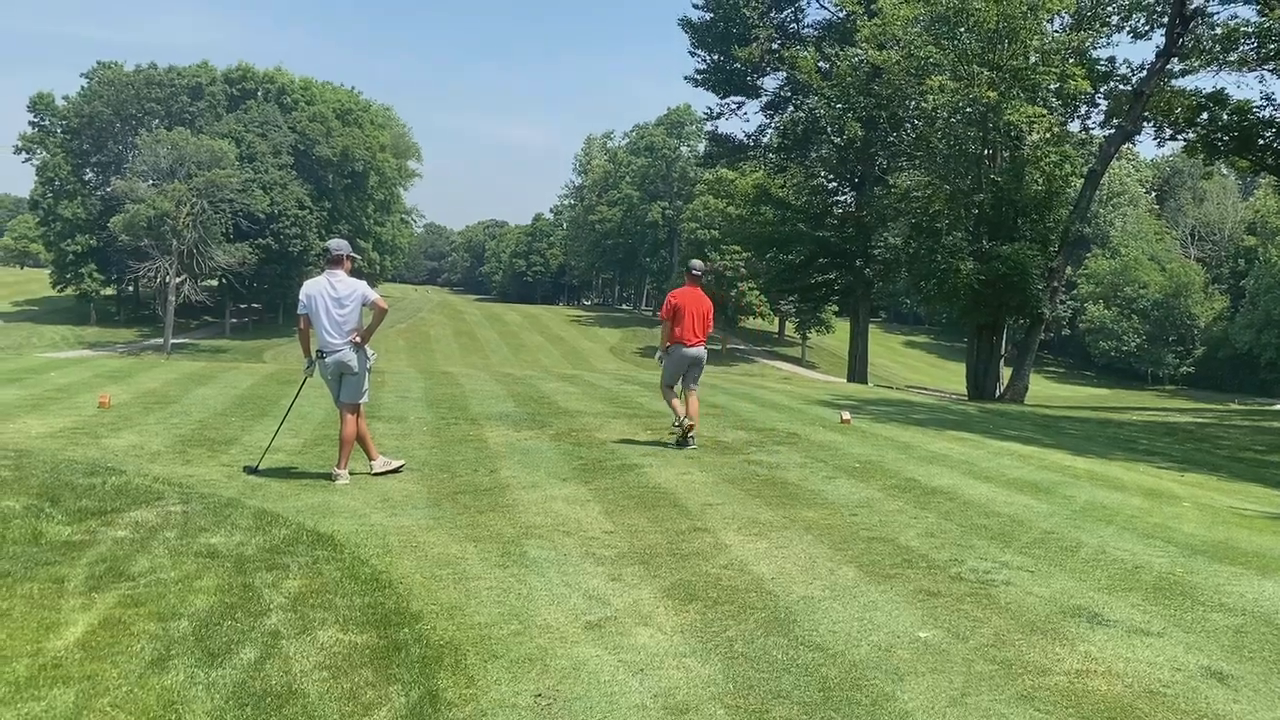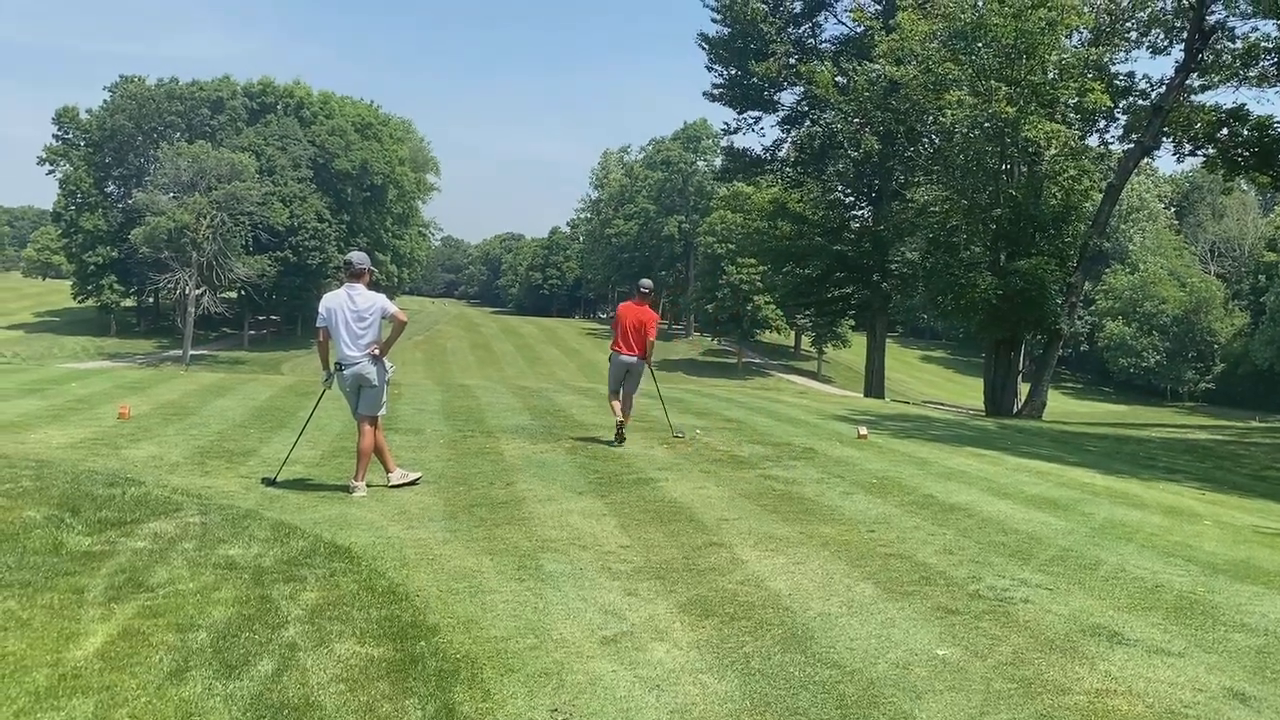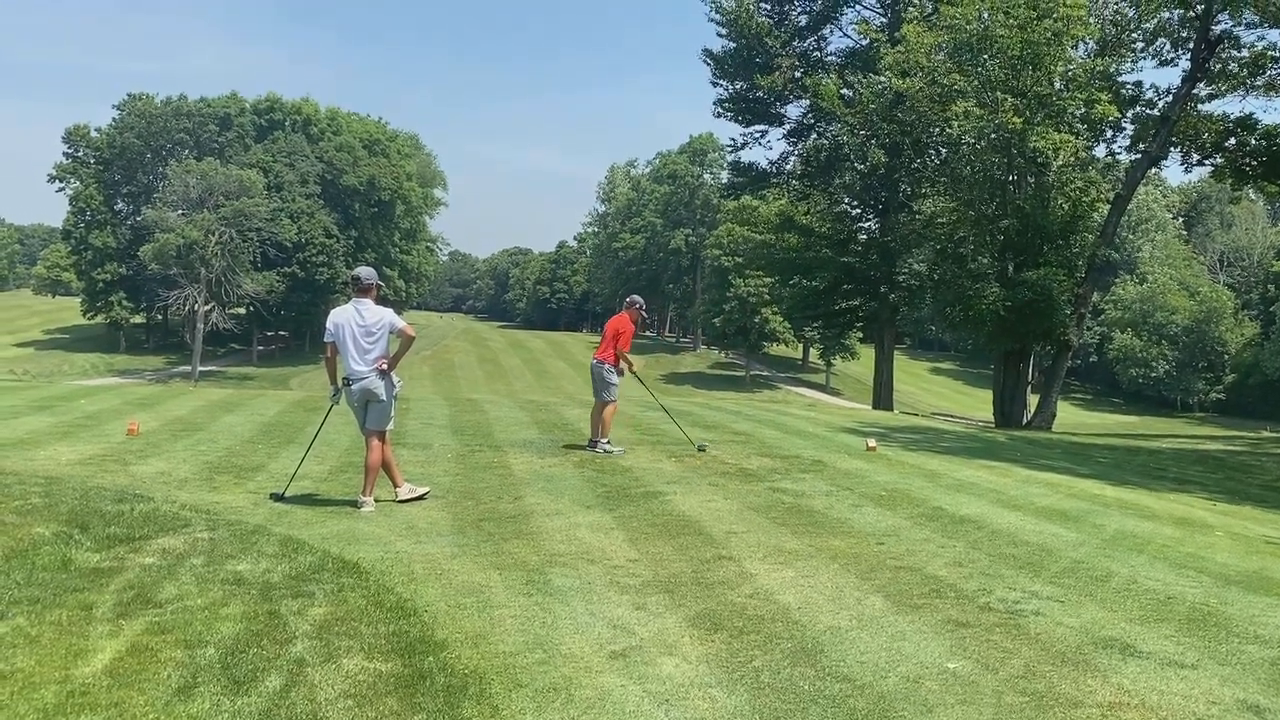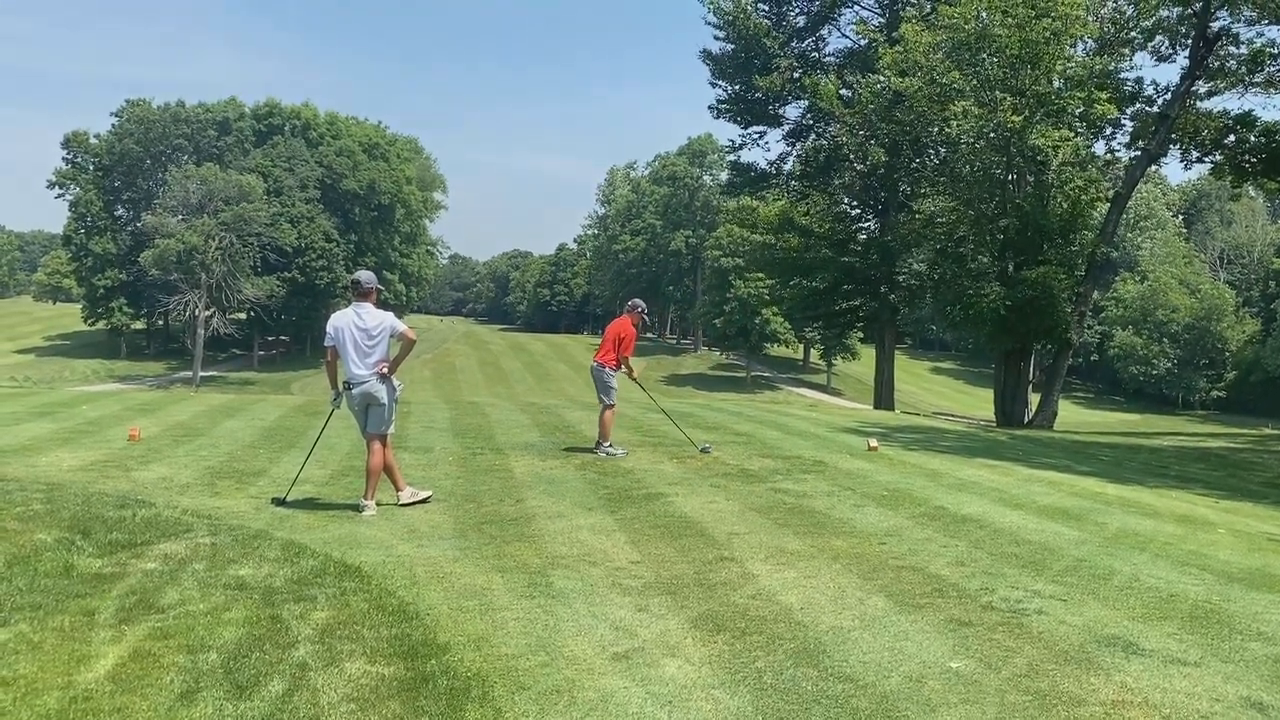
dt=1s
person 1, frame 1
left shoulder: (309, 287)
right shoulder: (356, 286)
left elbow: (302, 327)
right elbow: (382, 307)
left wrist: (308, 358)
right wrist: (367, 334)
left hip: (326, 358)
right hip: (353, 354)
left knee: (355, 411)
right knee: (350, 413)
left ankle: (376, 460)
right ankle: (341, 470)
person 1, frame 2
left shoulder: (328, 300)
right shoulder: (375, 299)
left elbow: (322, 339)
right elbow: (402, 319)
left wrist: (326, 370)
right wrist: (385, 348)
left hip: (345, 370)
right hip: (371, 366)
left knee: (373, 423)
right knee: (368, 425)
left ankle: (393, 472)
right ankle: (358, 482)
person 1, frame 3
left shoulder: (336, 315)
right shoulder: (383, 314)
left elbow: (329, 355)
right elbow: (410, 334)
left wrist: (334, 386)
right wrist: (394, 362)
left hip: (352, 385)
right hip: (379, 381)
left knee: (380, 438)
right knee: (376, 440)
left ankle: (401, 487)
right ankle: (366, 497)
person 1, frame 4
left shoulder: (336, 319)
right shoulder: (384, 317)
left elbow: (330, 359)
right elbow: (411, 337)
left wrist: (334, 390)
right wrist: (394, 365)
left hip: (353, 389)
right hip: (380, 384)
left knee: (381, 441)
right knee: (377, 443)
left ankle: (403, 491)
right ankle: (368, 501)
person 2, frame 1
left shoulder: (674, 296)
right shoulder: (707, 301)
left elbow: (667, 326)
right elbow: (708, 330)
left wrist: (661, 349)
left hip: (679, 349)
right hip: (700, 350)
left knee: (666, 387)
right knee: (691, 392)
left ankle: (683, 420)
right ankle: (688, 436)
person 2, frame 2
left shoulder: (621, 308)
right shoulder: (651, 316)
right elbow: (651, 340)
right wrist: (649, 357)
left hip: (619, 356)
right hip: (638, 360)
left knee: (613, 393)
right knee: (628, 396)
left ankle: (619, 419)
right ankle: (620, 433)
person 2, frame 3
left shoulder: (615, 319)
right shoulder: (628, 326)
right elbow: (620, 351)
left wrist: (618, 365)
right wrist: (630, 365)
left hip: (597, 362)
right hip: (606, 366)
left knee: (600, 403)
right knee: (611, 403)
left ankle: (594, 440)
right ankle: (603, 443)
person 2, frame 4
left shoulder: (617, 322)
right shoulder: (630, 330)
right elbow: (623, 356)
left wrist: (622, 367)
right wrist: (631, 371)
left hip: (598, 365)
right hip: (606, 369)
left knee: (606, 406)
right knee: (610, 407)
left ankle: (601, 442)
right ankle: (606, 446)
